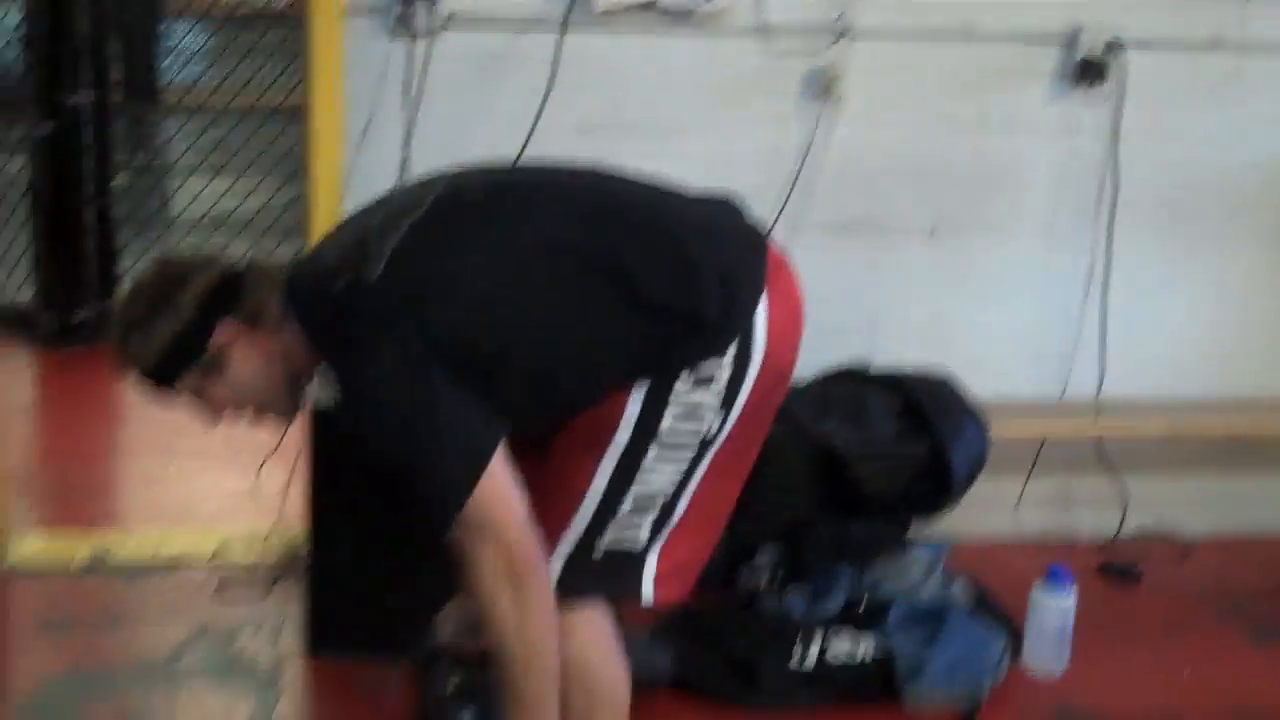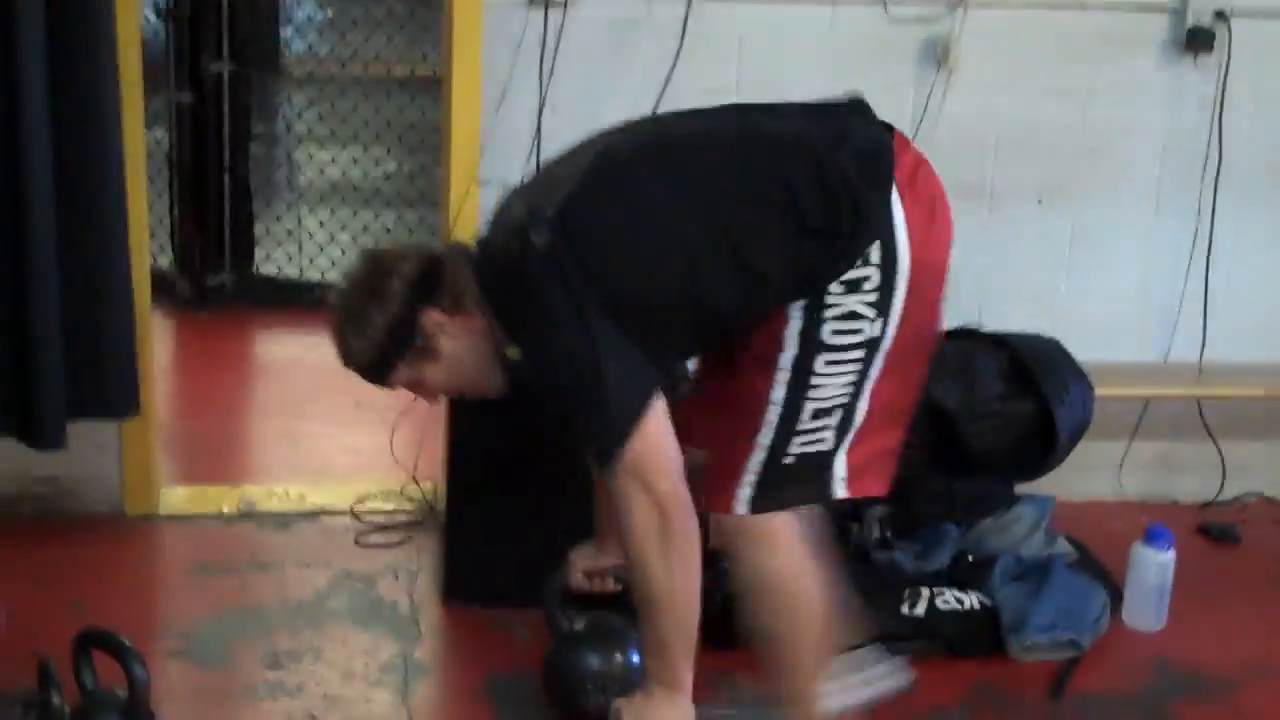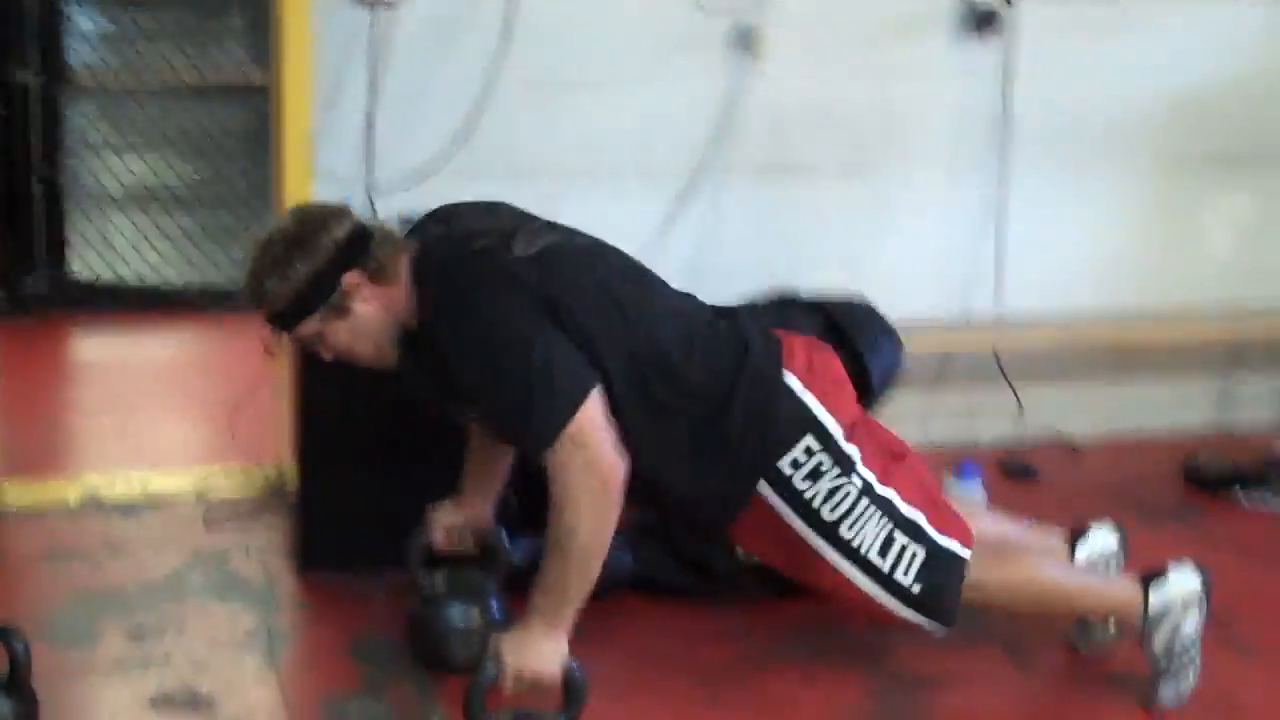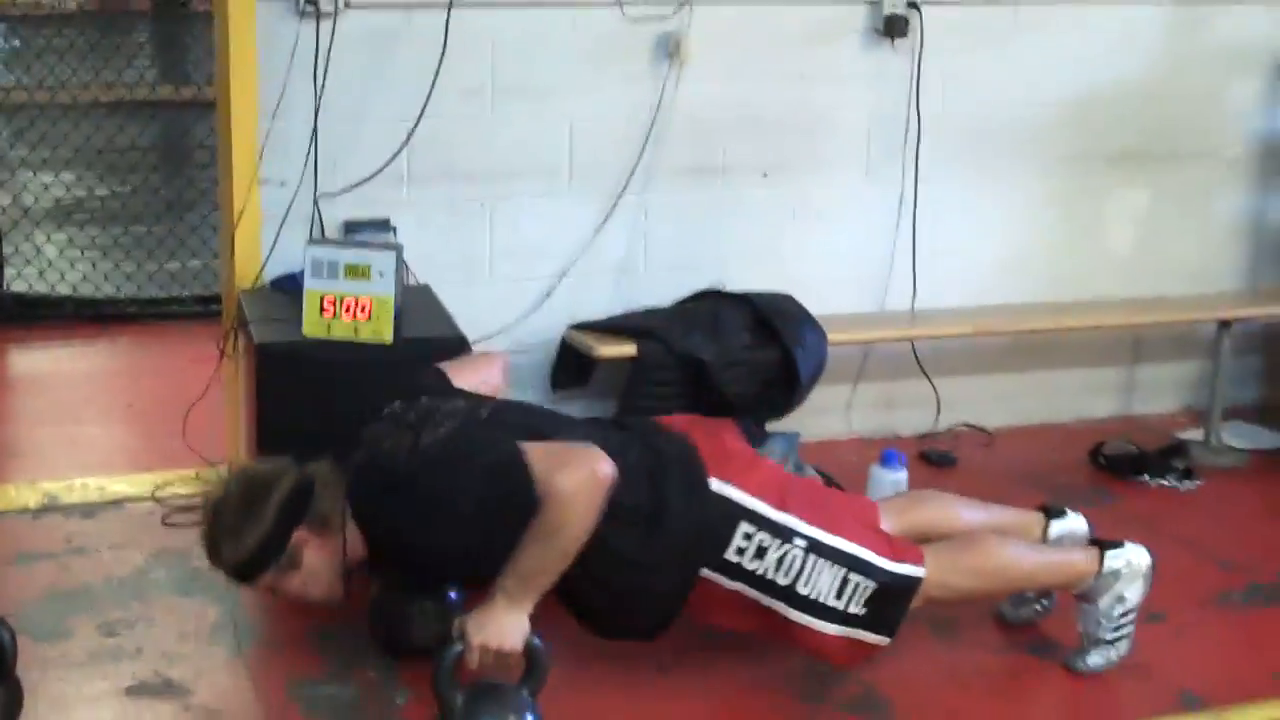
dt=0.4s
person 1, frame 1
left shoulder: (375, 347)
right shoulder: (341, 282)
left elbow: (509, 553)
left hip: (718, 321)
right hip: (690, 288)
left knee: (566, 585)
person 1, frame 2
left shoulder: (547, 305)
right shoulder: (508, 269)
left elbow: (654, 494)
right elbow: (616, 413)
right wrist: (613, 541)
left hip: (873, 220)
left knee: (754, 495)
right knee: (747, 461)
person 1, frame 3
left shoulder: (476, 305)
right shoulder: (435, 253)
left elbow: (593, 472)
right elbow: (500, 386)
left wrist: (546, 628)
right wrist: (474, 499)
left hip: (758, 413)
right hip: (730, 382)
left knee: (936, 570)
right knee: (912, 512)
left ankle: (1157, 598)
right ankle: (1086, 545)
person 1, frame 4
left shoulder: (409, 503)
right shoulder: (383, 457)
left elbow: (581, 474)
right elbow: (479, 371)
left wrist: (510, 602)
left hip: (698, 515)
right hip: (672, 466)
left knee: (899, 579)
right knee: (872, 522)
left ankle: (1104, 569)
right ankle: (1050, 527)
